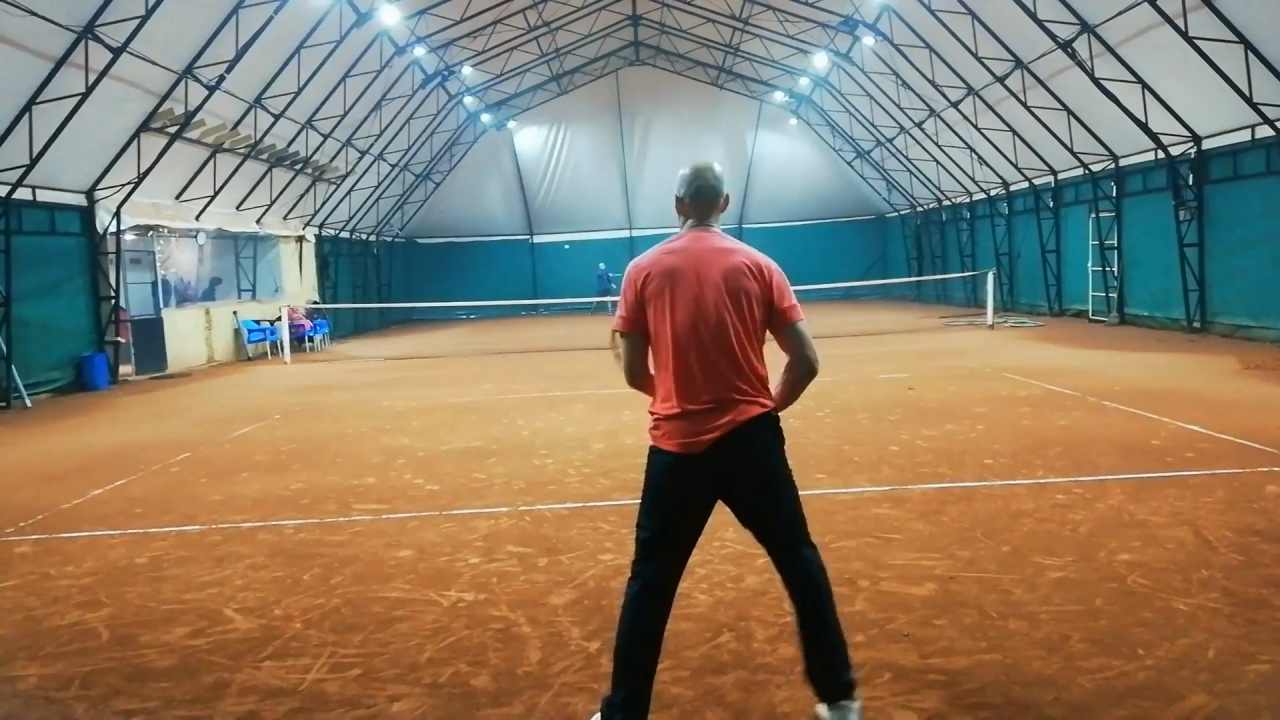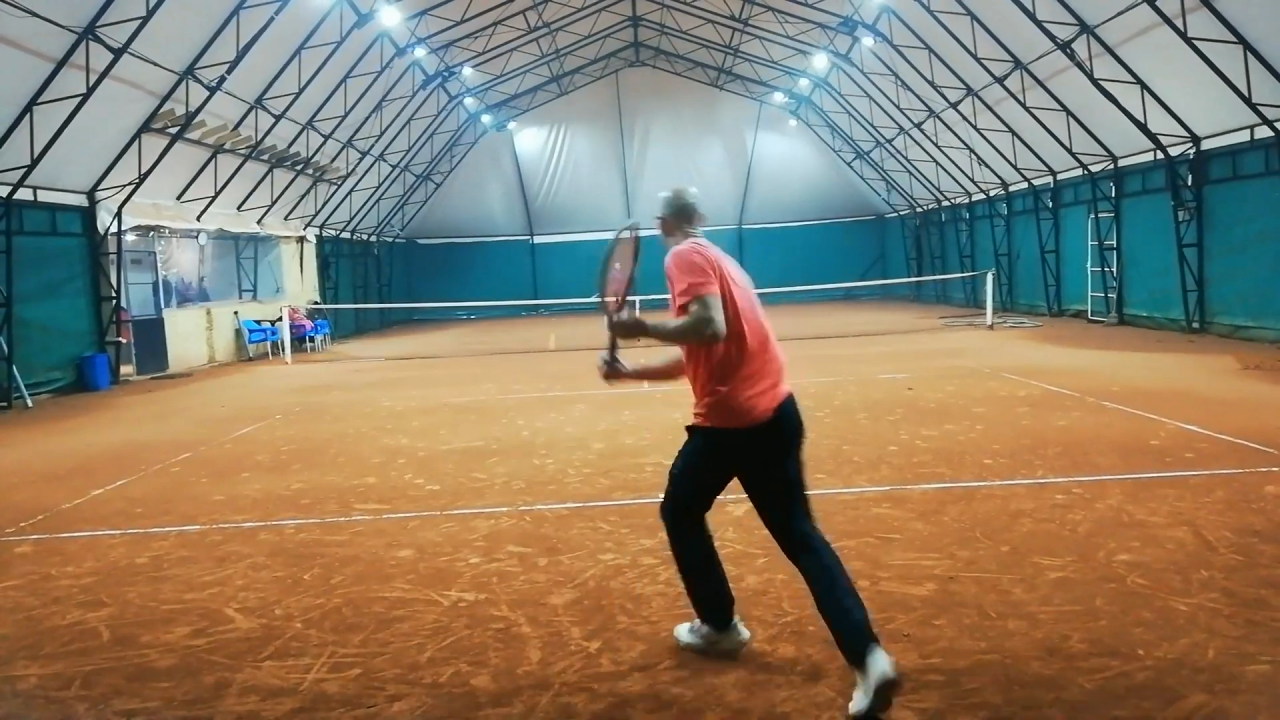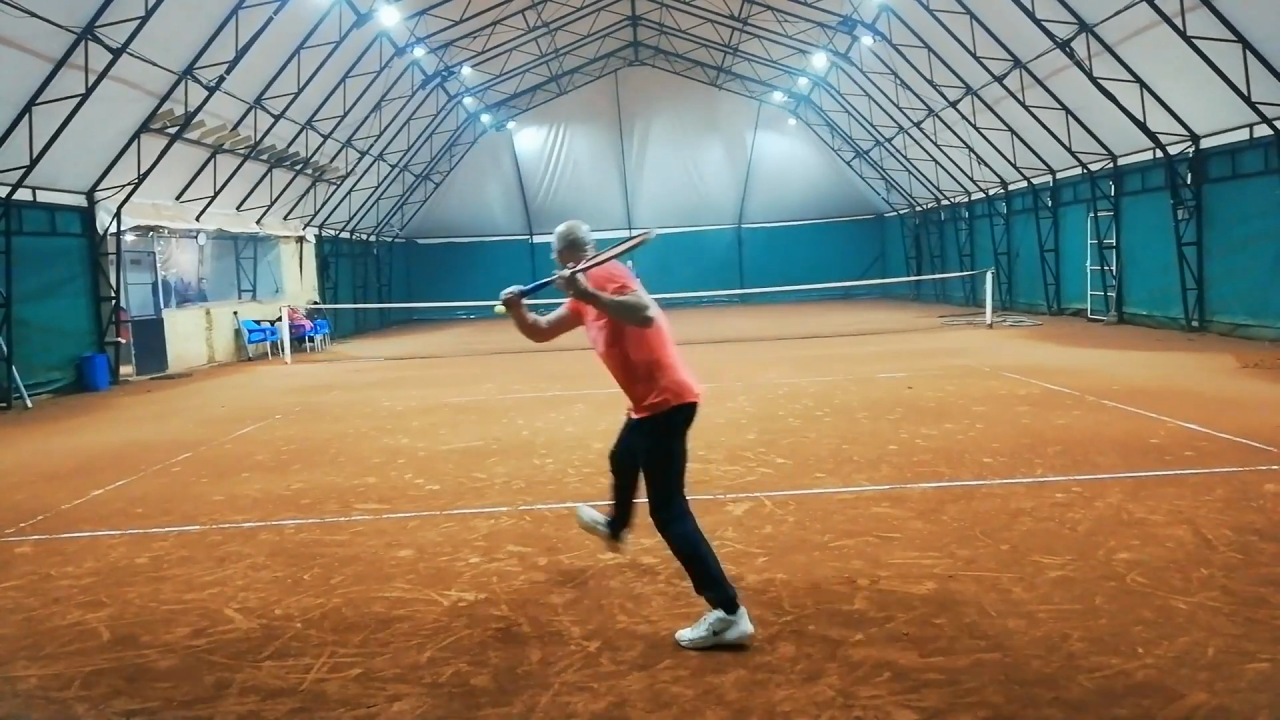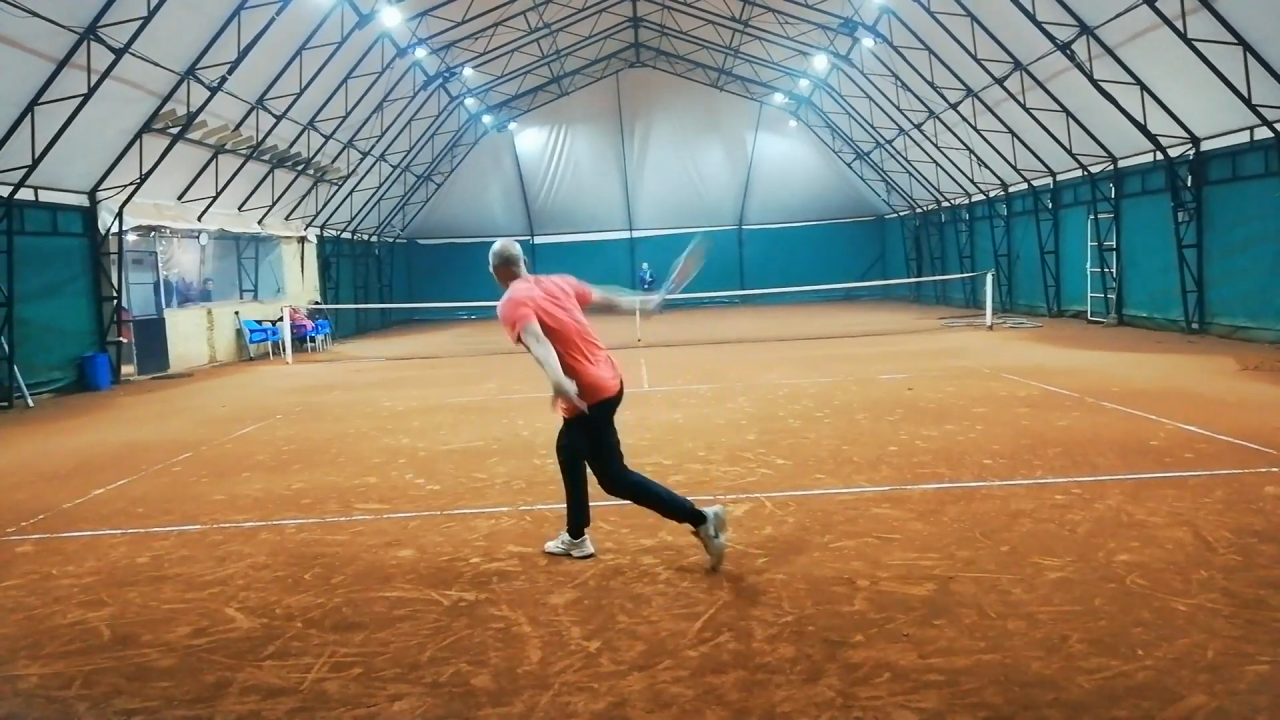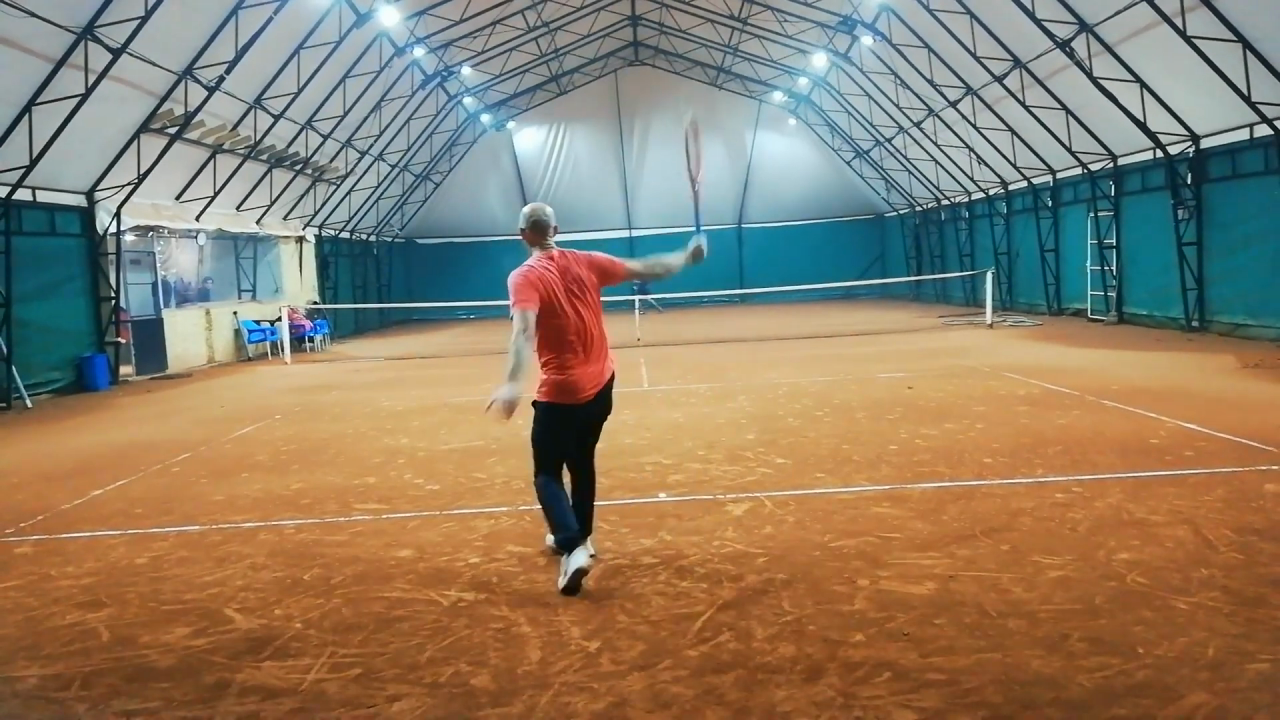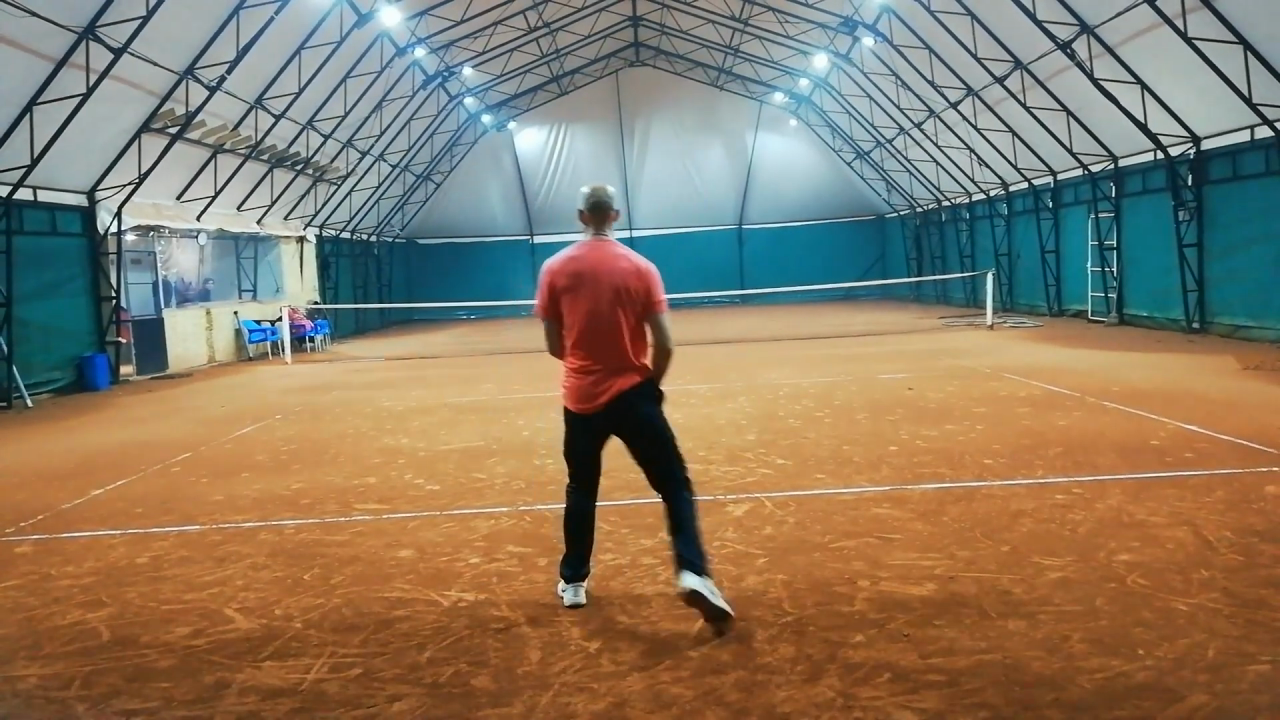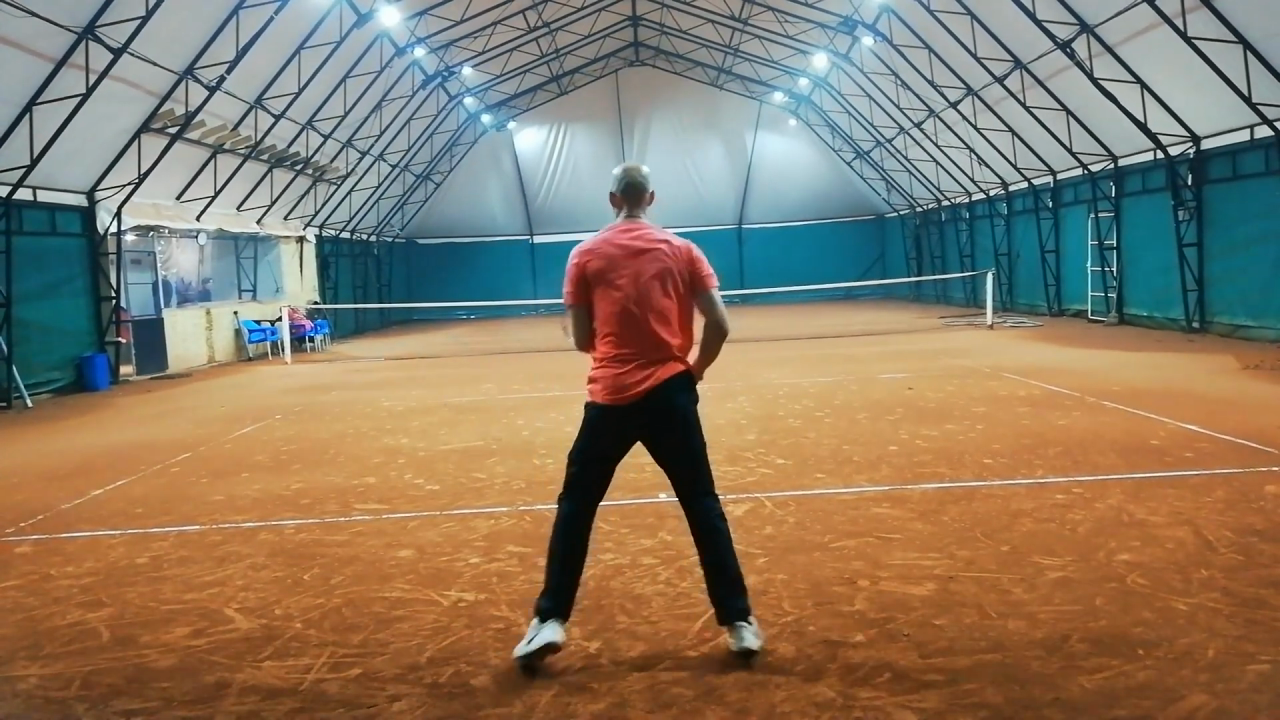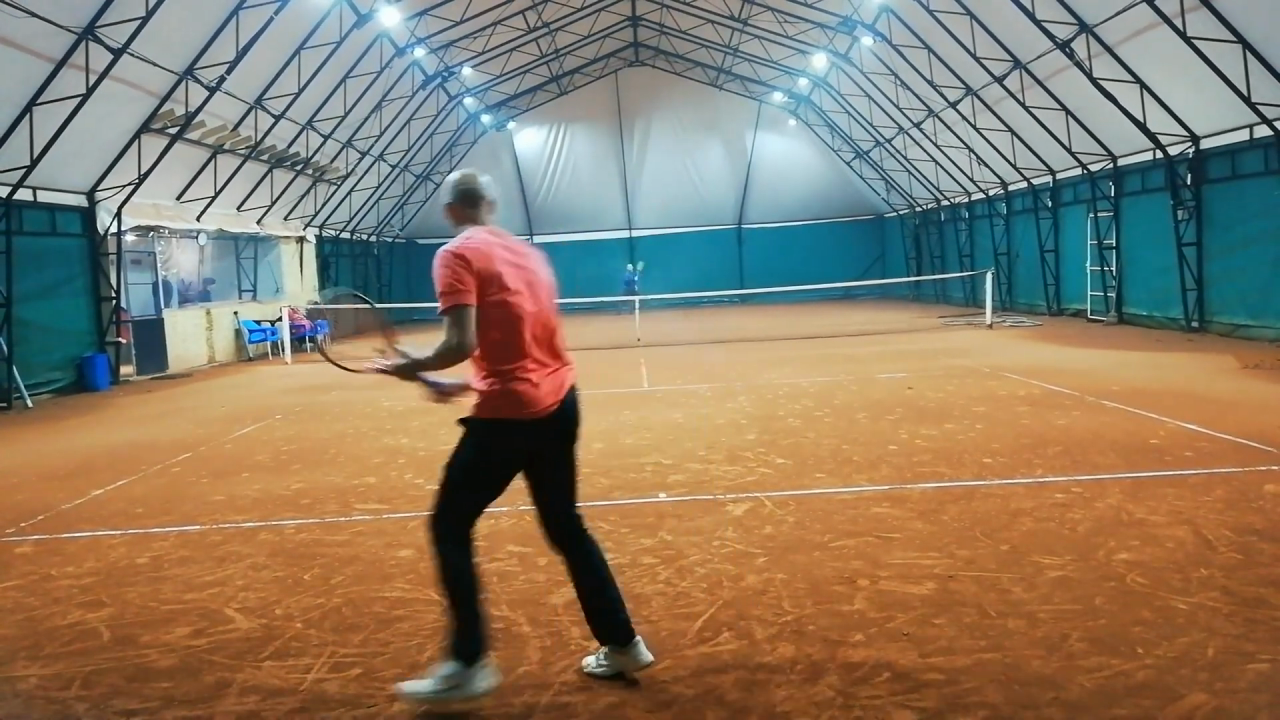
dt=0.5s
person 1, frame 1
left shoulder: (643, 269)
right shoulder: (758, 266)
left elbow: (634, 373)
right elbow: (805, 363)
left hip: (677, 446)
right hip: (749, 438)
left knee: (649, 582)
right knee: (800, 562)
person 1, frame 2
left shoulder: (683, 258)
right shoulder: (724, 262)
left elbow: (710, 329)
left wrist: (643, 328)
right wrist: (632, 372)
left hip: (726, 421)
right hip: (777, 411)
left knee: (680, 512)
right knee: (801, 537)
left ankle: (720, 625)
right ankle: (868, 658)
person 1, frame 3
left shoulder: (608, 273)
right shoulder: (583, 290)
left elbow: (644, 313)
right elbow: (539, 331)
left wrist: (592, 296)
right wrist: (516, 310)
left hip: (665, 401)
right hip: (648, 401)
left knee: (668, 509)
right knee: (622, 461)
left ankle: (728, 614)
right ankle: (614, 527)
person 1, frame 4
left shoulder: (509, 304)
right shoulder: (556, 282)
left elbow: (538, 342)
right elbow: (604, 299)
left wrist: (560, 382)
right wrist: (643, 302)
left hip: (588, 393)
right hip: (606, 379)
left knee: (614, 478)
right knee: (568, 449)
left ankle: (701, 520)
right ankle: (576, 537)
person 1, frame 5
left shoulder: (524, 277)
right shoulder: (588, 262)
left elbow: (524, 331)
right elbow: (646, 271)
left wrist: (511, 385)
right wrist: (687, 256)
left hip: (559, 393)
right hip: (600, 385)
left knee: (548, 476)
right knee: (581, 463)
left ankle: (572, 550)
right ankle: (575, 537)
person 1, frame 6
left shoulder: (555, 268)
right shoulder: (641, 268)
left elbow: (554, 344)
right elbow: (663, 344)
right wrist: (651, 382)
left hip: (581, 400)
right hip: (633, 393)
left knee: (581, 491)
right knee: (675, 485)
left ankle: (573, 581)
right ankle: (693, 574)
person 1, frame 7
left shoulder: (585, 253)
right shoulder: (683, 250)
left elbow: (582, 339)
right elbow: (718, 325)
right wrist: (693, 368)
left hip: (610, 398)
right hip: (669, 394)
left knee: (575, 506)
right knee: (703, 507)
left ankle: (550, 622)
right ankle: (739, 624)
person 1, frame 8
left shoulder: (456, 255)
right shoulder: (529, 255)
left elbow: (462, 343)
left wrist: (415, 368)
right wrist: (468, 383)
left hip: (507, 411)
right hip: (559, 403)
left knee: (449, 527)
right knee: (566, 529)
left ankle: (466, 661)
right ankle: (622, 644)
